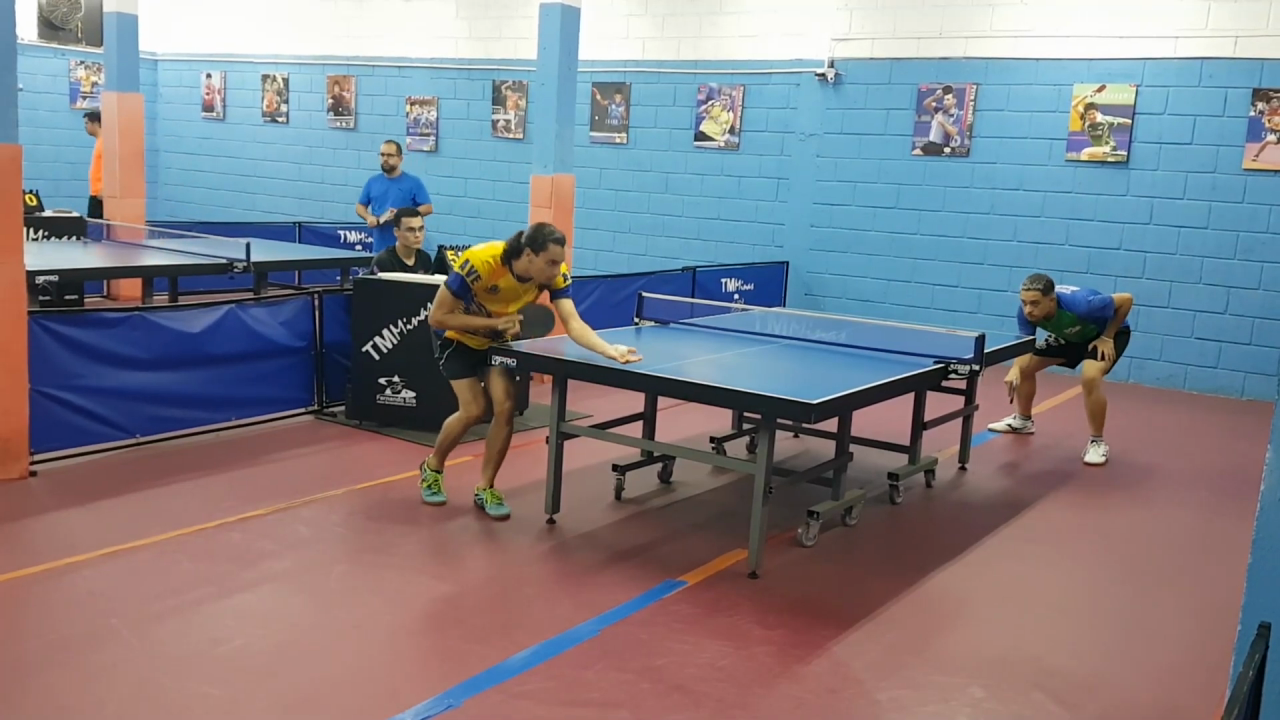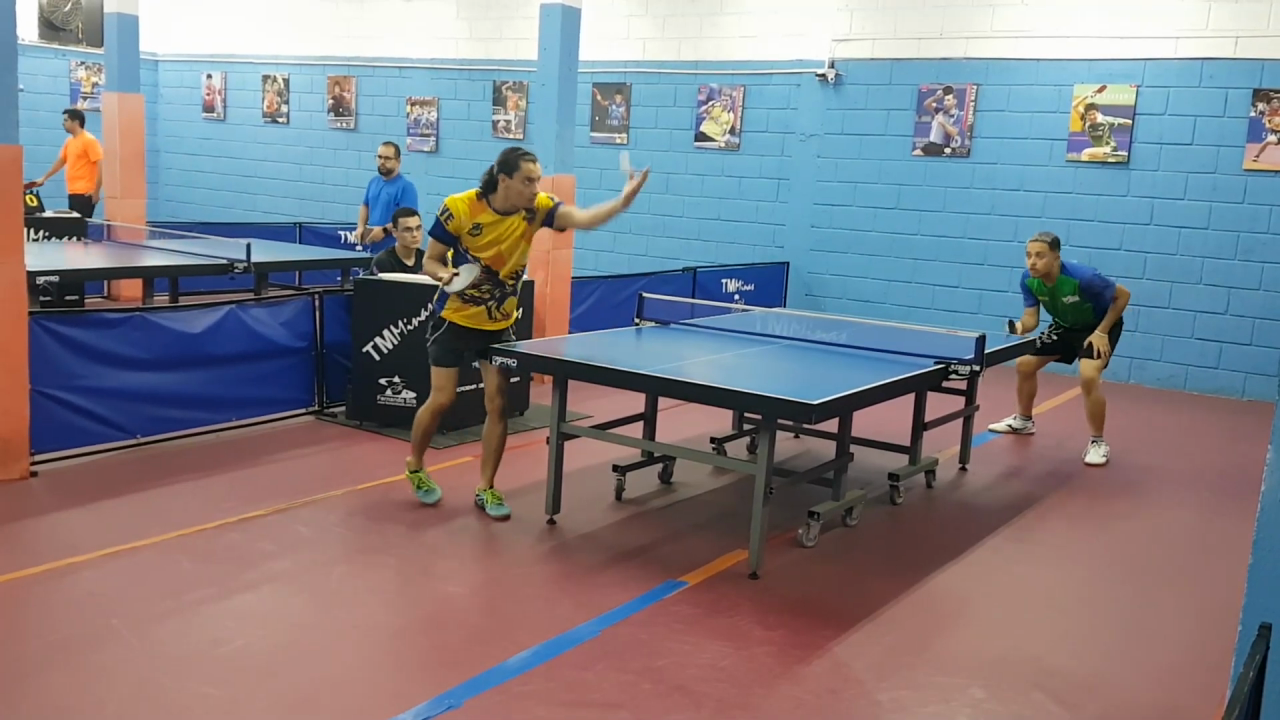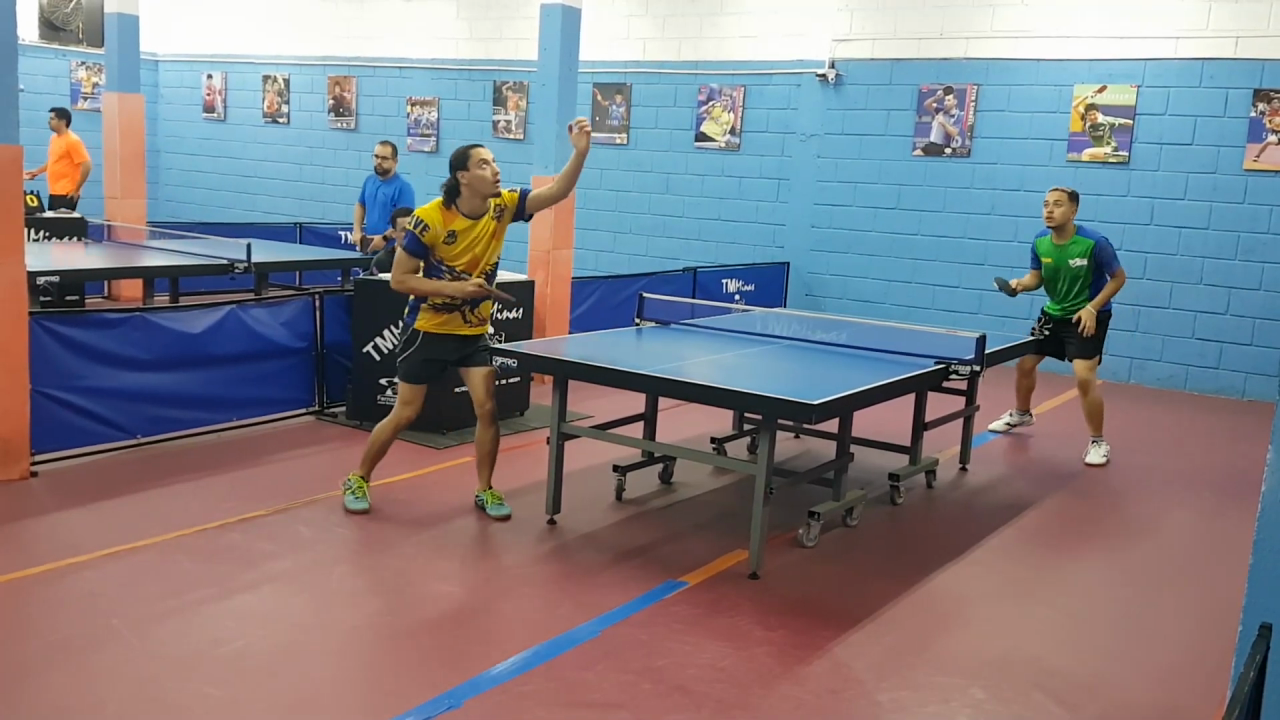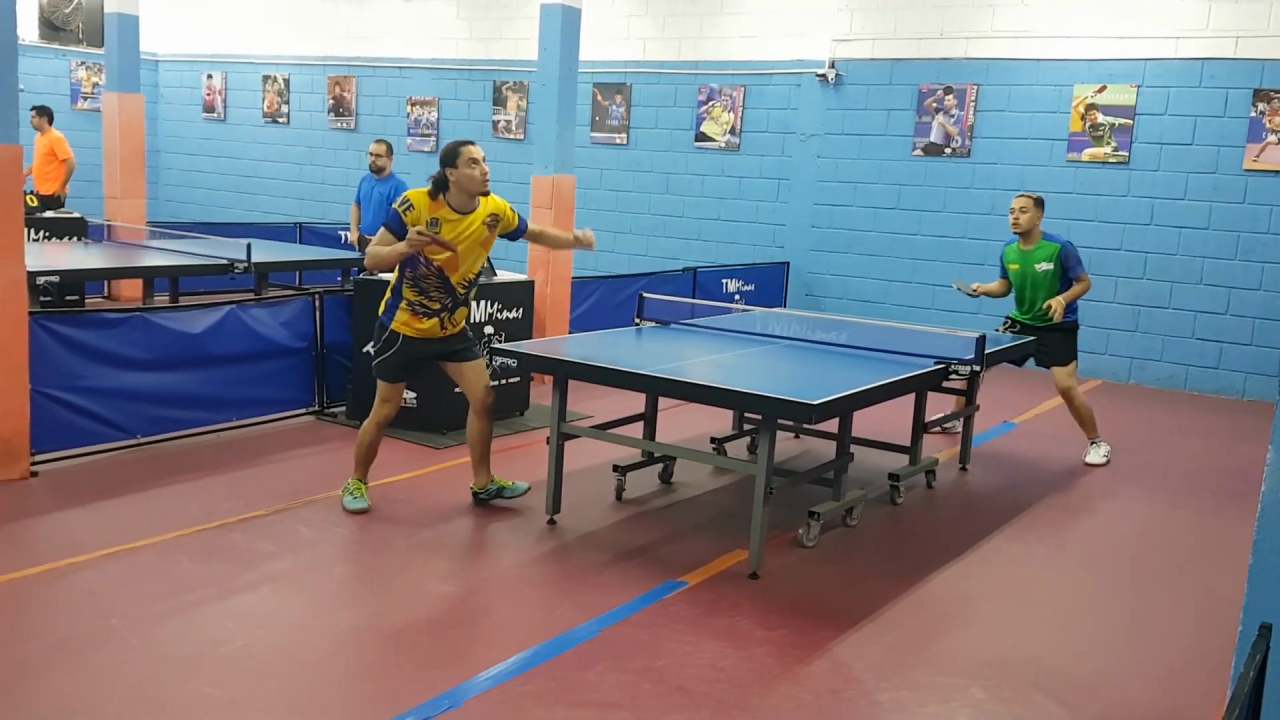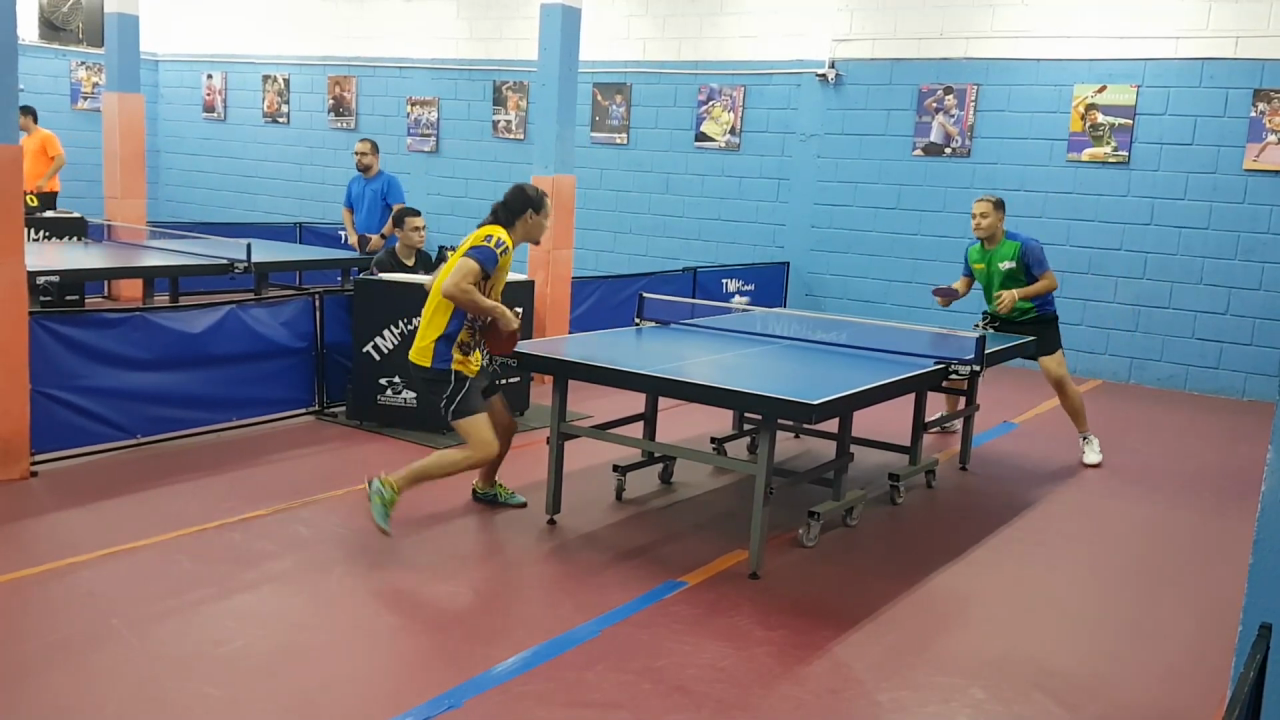
dt=0.4s
person 1, frame 1
left shoulder: (554, 273)
right shoulder: (479, 263)
left elbow: (573, 324)
right elbow: (437, 317)
left wrist: (610, 350)
right wrist: (495, 323)
left hip: (496, 339)
right hip: (456, 336)
left knee: (505, 408)
right knee: (473, 410)
left ankle: (485, 488)
right ankle: (431, 468)
person 1, frame 2
left shoulder: (538, 207)
right shoulder: (457, 208)
left elbow: (583, 219)
right elbow: (430, 261)
left wrist: (623, 201)
right wrist: (444, 274)
left hip: (499, 324)
right hip: (453, 319)
left knee: (497, 405)
right knee: (441, 399)
left ankle: (486, 489)
right ankle: (415, 467)
person 1, frame 3
left shoulder: (503, 206)
right shoulder: (429, 219)
left elbow: (557, 192)
right elbow: (400, 279)
left wrist: (580, 152)
right wrist: (451, 289)
left hip: (474, 331)
right hip: (427, 330)
left knee: (487, 409)
right knee: (405, 413)
left ankle: (485, 490)
right ankle: (358, 478)
person 1, frame 4
left shoulder: (495, 212)
right shoulder: (415, 203)
left elbow: (540, 235)
right elbow: (372, 259)
left wrist: (574, 239)
right wrist: (406, 247)
left hip: (453, 328)
right hip: (402, 327)
left knee: (483, 399)
right knee: (384, 411)
left ankle: (483, 483)
right ankle: (357, 482)
person 1, frame 5
left shoulder: (493, 239)
right shoulder: (497, 241)
left elbow: (456, 293)
right elbow: (452, 289)
left wrist: (499, 317)
right wrist: (496, 309)
left hip: (464, 360)
right hip: (442, 364)
left knee: (506, 426)
right knee: (484, 449)
left ankle: (485, 487)
right ankle: (390, 484)
person 2, frame 1
left shoulder: (1080, 306)
right shoulder: (1026, 311)
left elbow: (1126, 299)
left wrist: (1107, 337)
right wrist: (1015, 369)
left hip: (1108, 333)
right hip: (1070, 335)
left knee: (1090, 376)
right knee: (1025, 368)
left ankle: (1097, 442)
right ankle: (1023, 420)
person 2, frame 2
left shoulder: (1083, 277)
right shoulder: (1029, 280)
left elbow: (1123, 295)
right elbow: (1031, 318)
left wrist: (1101, 332)
right wrist: (1021, 327)
left hip: (1100, 326)
right hip: (1065, 325)
left knee: (1088, 376)
right knee: (1024, 364)
left ankle: (1098, 442)
right ankle: (1024, 420)
person 2, frame 3
left shoulder: (1095, 243)
right shoulder: (1040, 242)
left elbow: (1119, 278)
left wrist: (1091, 308)
right wrist: (1020, 284)
left hip: (1088, 316)
right hip: (1053, 313)
left knee: (1084, 378)
right knee: (1024, 363)
left ankle: (1098, 442)
right ankle: (1021, 415)
person 2, frame 4
left shoulder: (1061, 248)
right shoulder: (1009, 250)
left elbow: (1083, 283)
left wrist: (1062, 299)
right wrist: (984, 289)
left hip: (1058, 326)
right hip: (1021, 322)
left knee: (1066, 386)
left ankle: (1097, 443)
right ankle: (953, 420)
person 2, frame 5
left shoulder: (1024, 246)
right shoulder: (972, 251)
left elbow: (1050, 282)
right elbow: (965, 282)
left wrist: (1015, 294)
right wrist: (952, 294)
left hip: (1037, 318)
right hip: (998, 318)
left knee: (1058, 376)
left ankle: (1087, 438)
right ankle: (950, 419)
